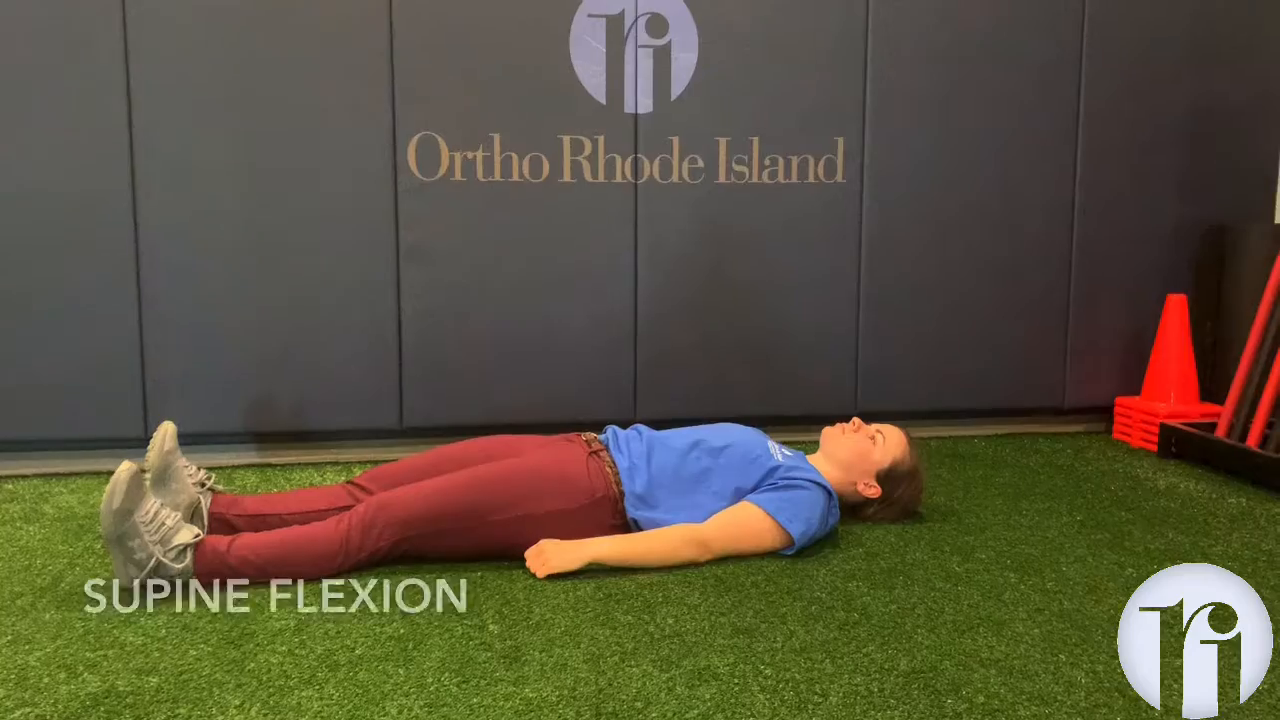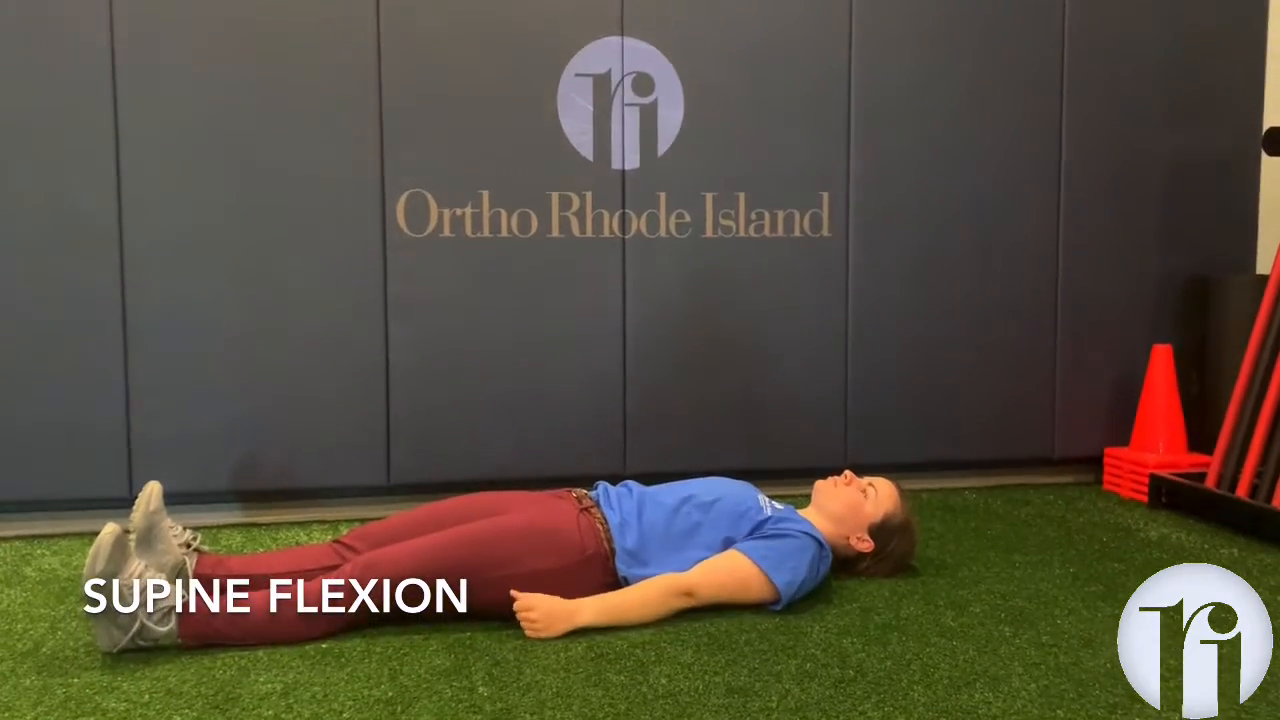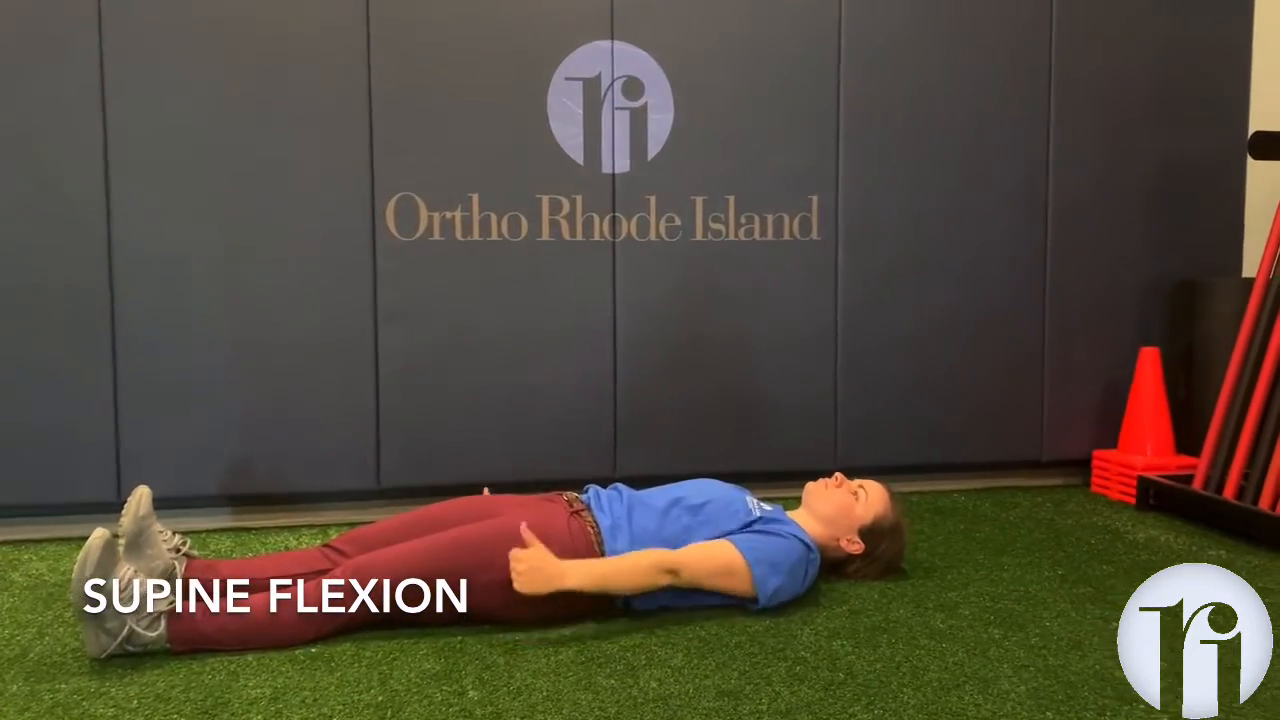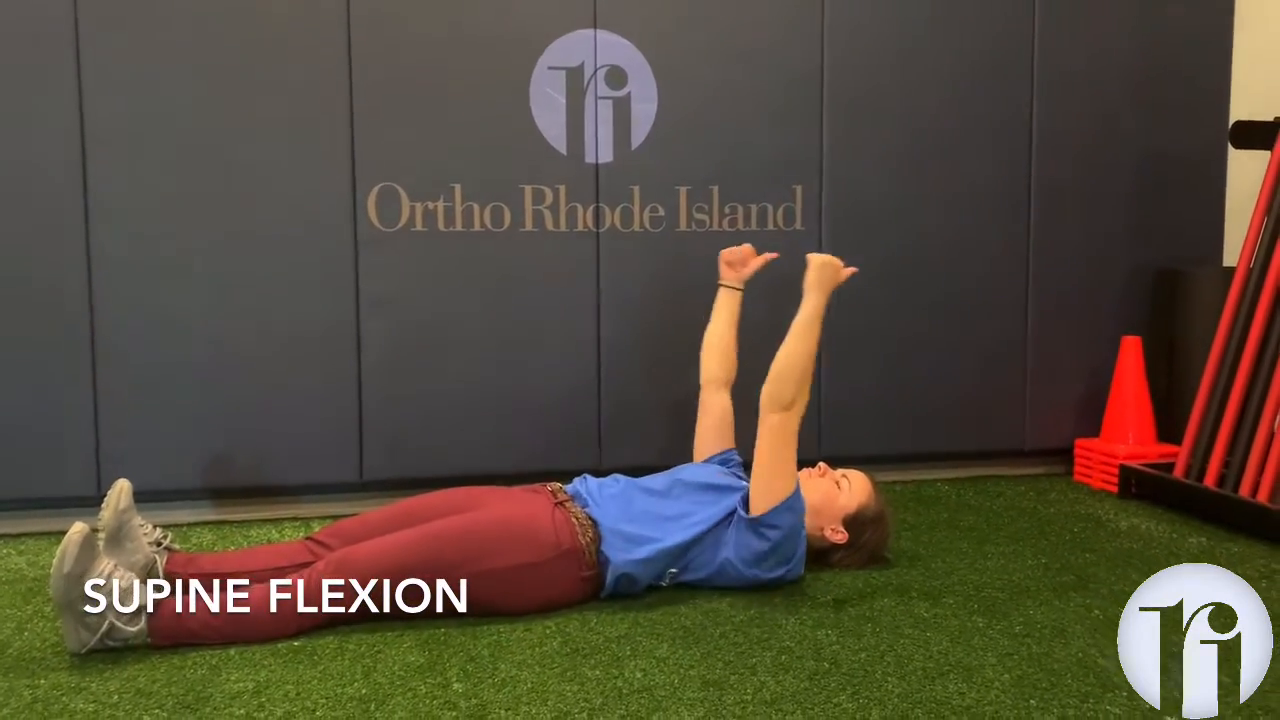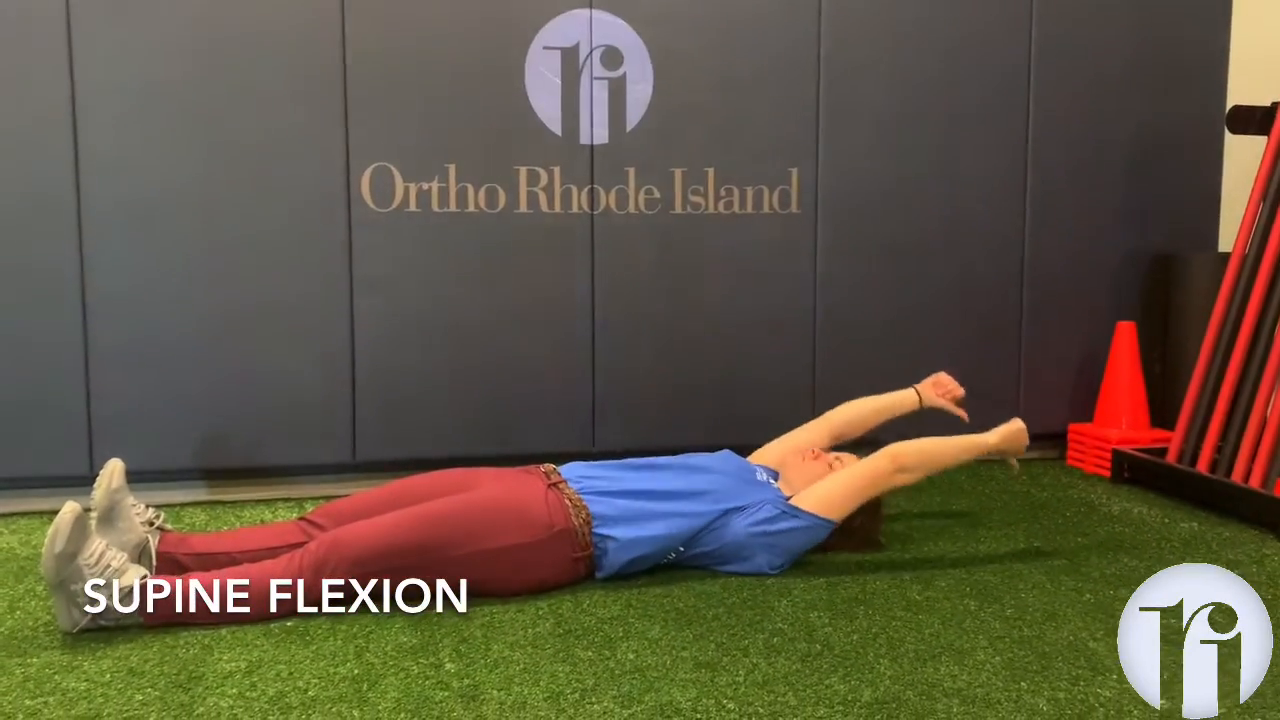
dt=1s
person 1, frame 1
left shoulder: (807, 502)
right shoulder: (777, 460)
left elbow: (701, 540)
left wrist: (584, 552)
left hip: (596, 497)
right hip: (587, 451)
left knee: (383, 523)
right knee: (373, 489)
left ankle: (189, 556)
right ankle: (210, 507)
person 1, frame 2
left shoulder: (797, 553)
right shoulder: (770, 515)
left elbow: (687, 588)
left wrist: (572, 614)
left hip: (587, 553)
right hip: (578, 507)
left knee: (371, 582)
right knee: (360, 549)
left ankle: (168, 617)
right ankle: (193, 566)
person 1, frame 3
left shoulder: (787, 556)
right shoulder: (761, 517)
left elbow: (672, 567)
left wrist: (562, 574)
right wrist: (538, 523)
left hip: (581, 551)
right hip: (570, 513)
left knee: (363, 588)
right knee: (350, 554)
left ankle: (155, 621)
right ankle: (182, 571)
person 1, frame 4
left shoulder: (773, 543)
right shoulder: (732, 487)
left elbow: (781, 406)
right elbow: (715, 386)
left wrist: (814, 298)
right wrist: (731, 290)
left hip: (563, 550)
right hip: (544, 505)
left knee: (342, 580)
right knee: (332, 546)
left ankle: (135, 615)
right ankle: (164, 566)
person 1, frame 5
left shoulder: (776, 529)
right shoulder: (757, 476)
left elbow: (882, 467)
right elbow: (833, 419)
left wrist: (991, 440)
right wrist: (917, 395)
left hip: (557, 535)
right hip: (540, 486)
left knee: (338, 563)
right knee: (328, 528)
left ankle: (128, 595)
right ankle: (156, 546)
